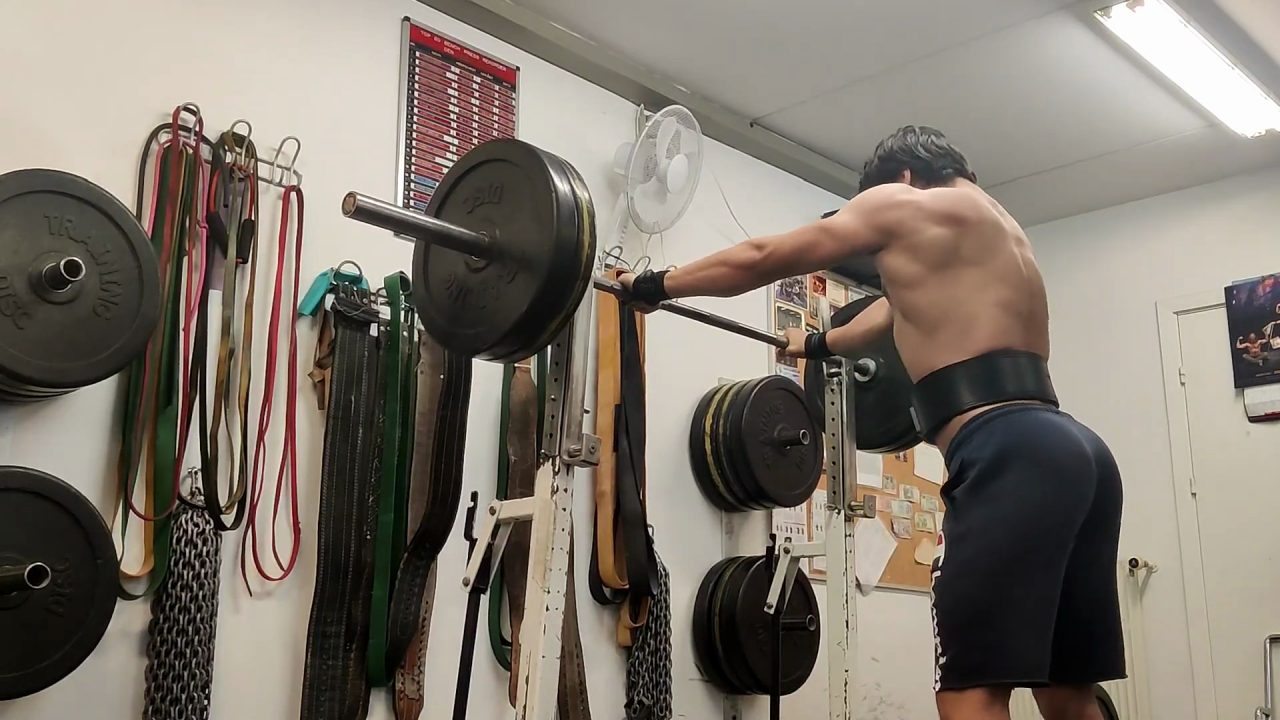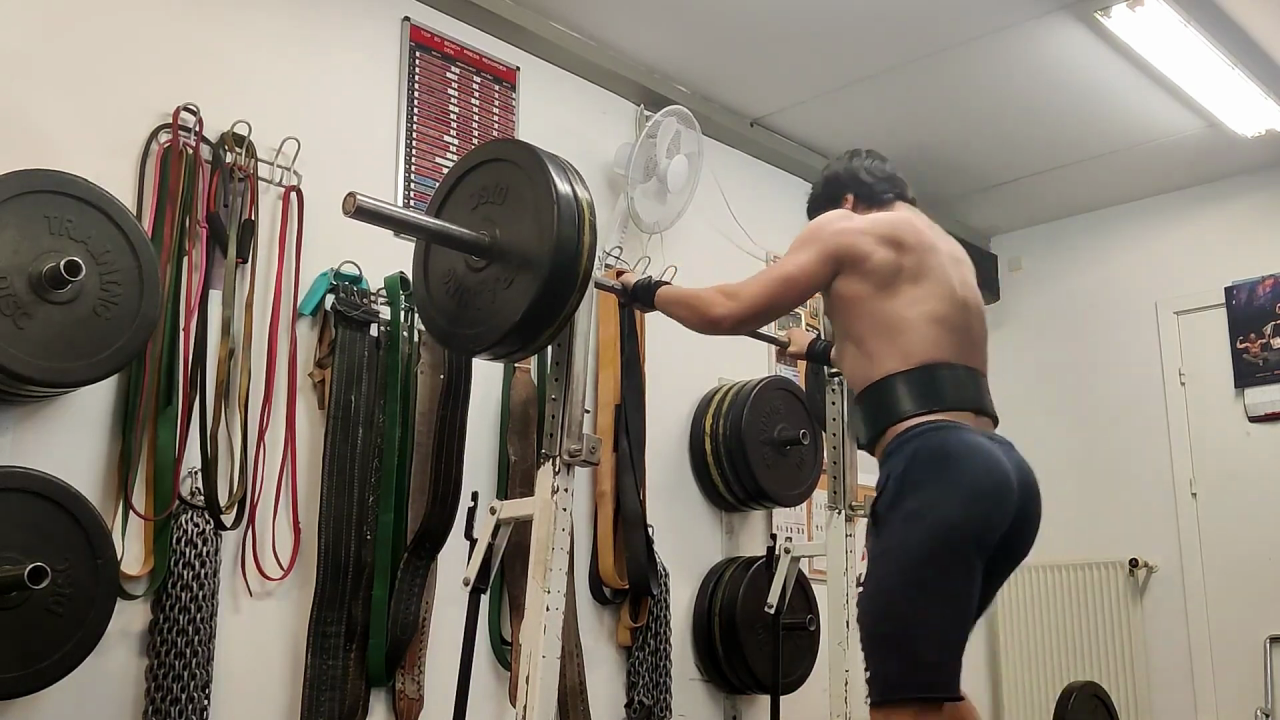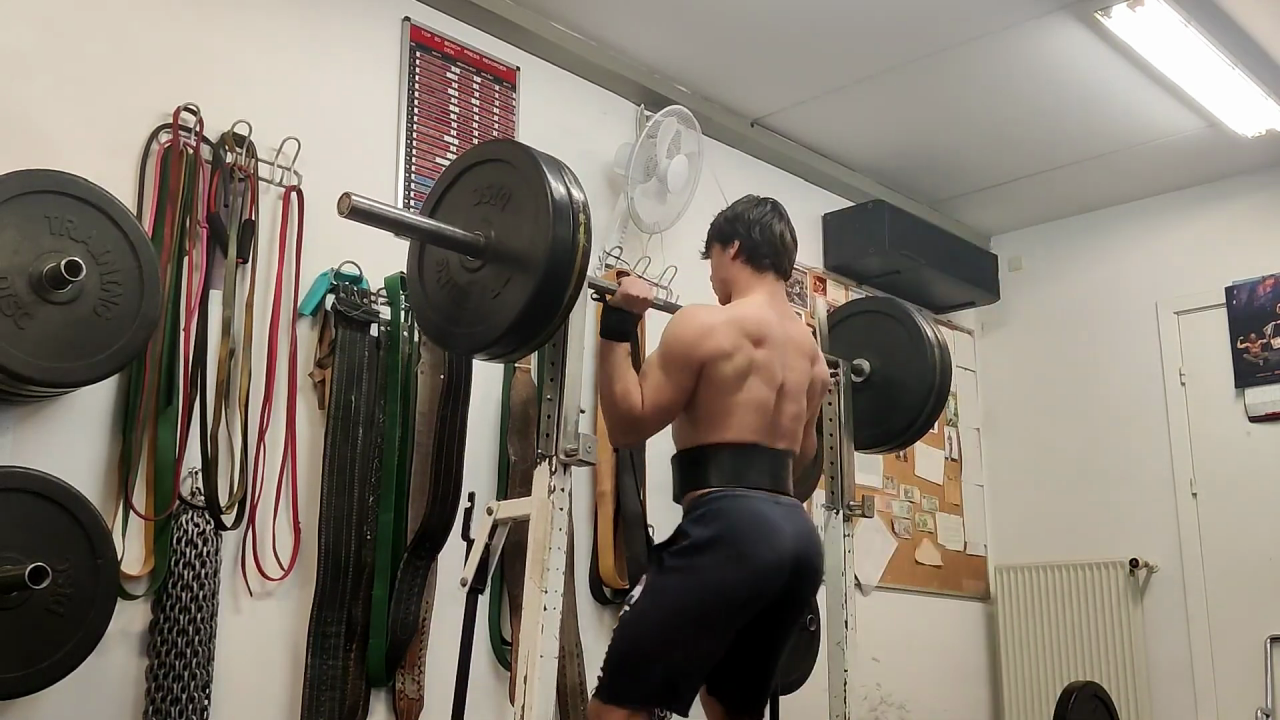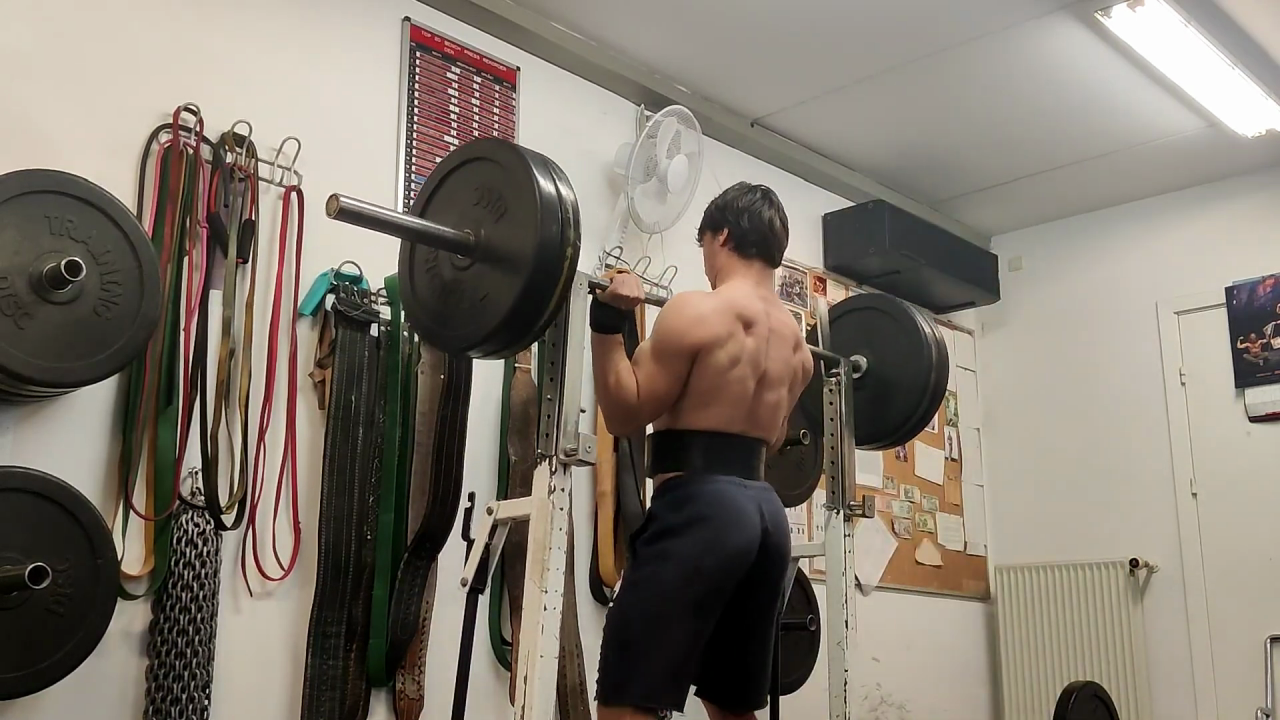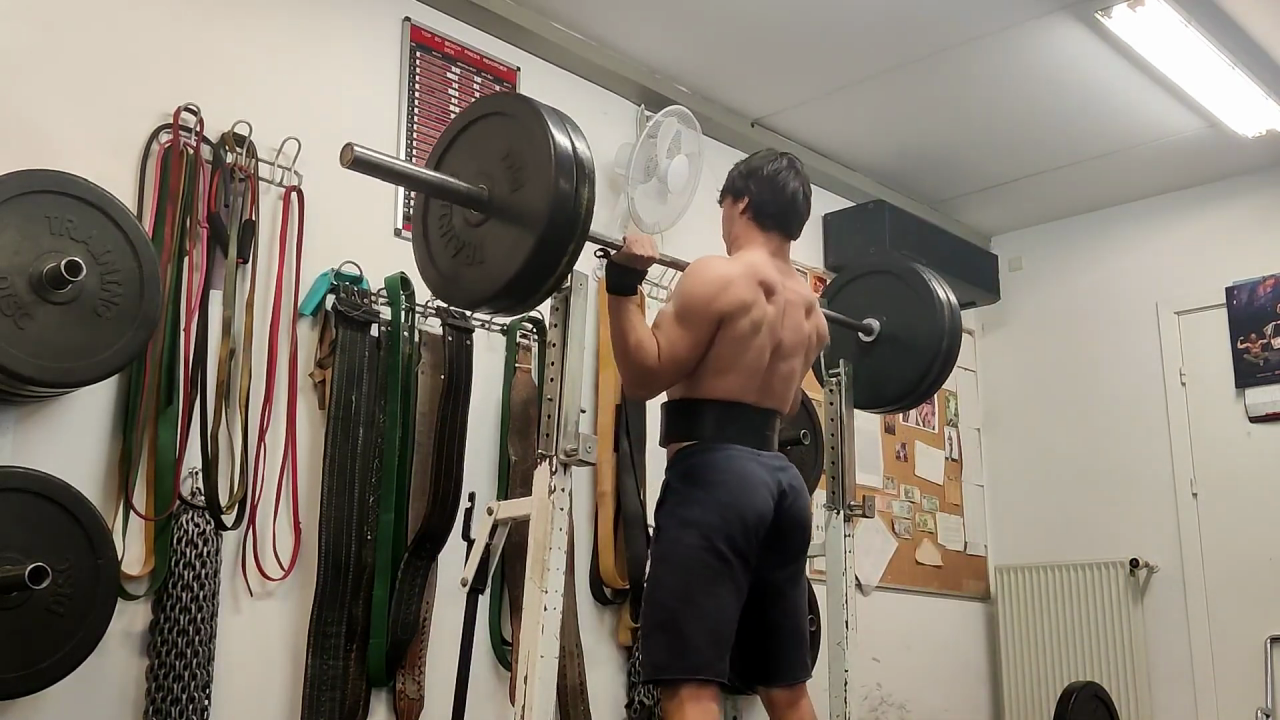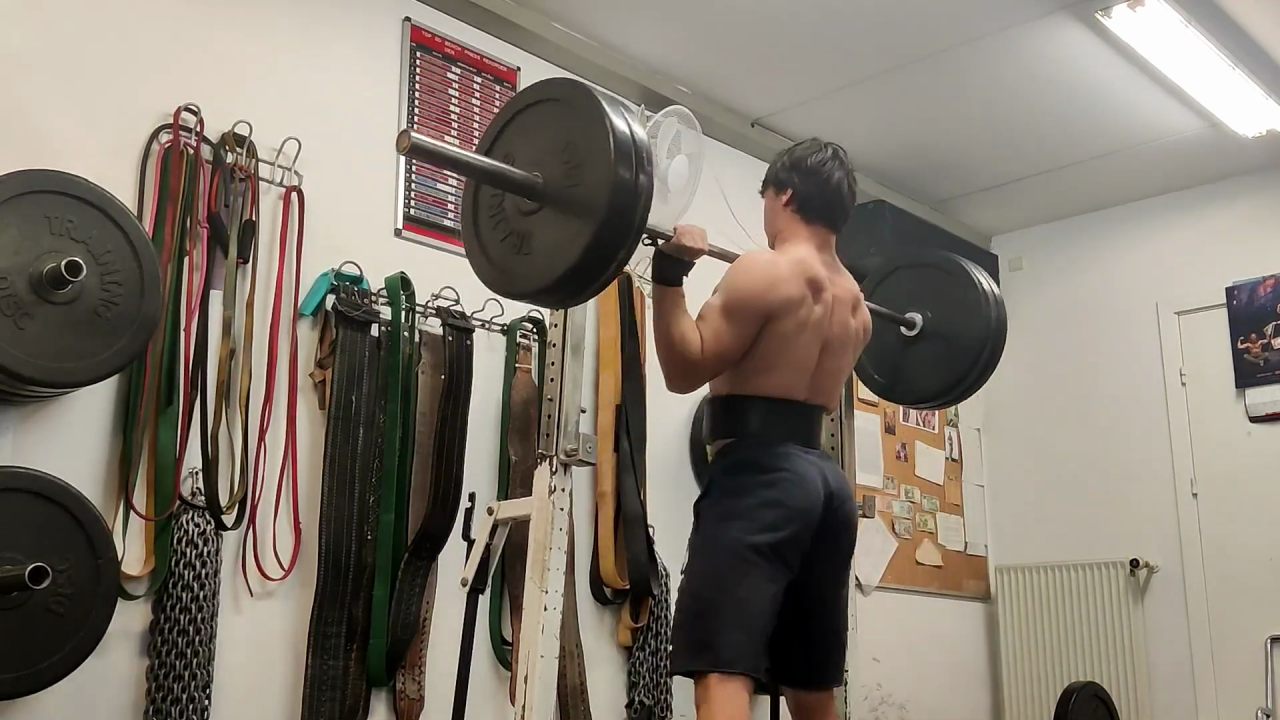
dt=0.5s
person 1, frame 1
left shoulder: (905, 205)
right shoulder: (1002, 230)
left elbow: (761, 259)
left wrist: (655, 285)
right wrist: (821, 343)
left hip: (1010, 458)
right hip: (1075, 453)
person 1, frame 2
left shoulder: (848, 229)
right shoulder: (949, 253)
left elbow: (728, 309)
left wrist: (652, 290)
right wrist: (825, 347)
left hip: (934, 469)
right hip: (1002, 471)
person 1, frame 3
left shoulder: (704, 325)
right shoulder: (811, 350)
left elbow: (630, 422)
left wrist: (618, 327)
left hip: (730, 533)
right hip: (796, 535)
person 1, frame 4
left shoulder: (697, 311)
right shoulder: (795, 338)
left elbow: (623, 414)
left wrist: (608, 321)
left hip: (698, 514)
right hip: (764, 516)
person 1, frame 5
left shoulder: (717, 276)
right shoulder: (810, 306)
left elbow: (645, 374)
left wrist: (623, 282)
left hip: (714, 479)
right hip: (781, 483)
person 1, frame 6
left shoulder: (763, 270)
right shoulder: (855, 299)
left elbow: (684, 368)
left wrist: (670, 272)
left hip: (758, 479)
right hip: (823, 481)
